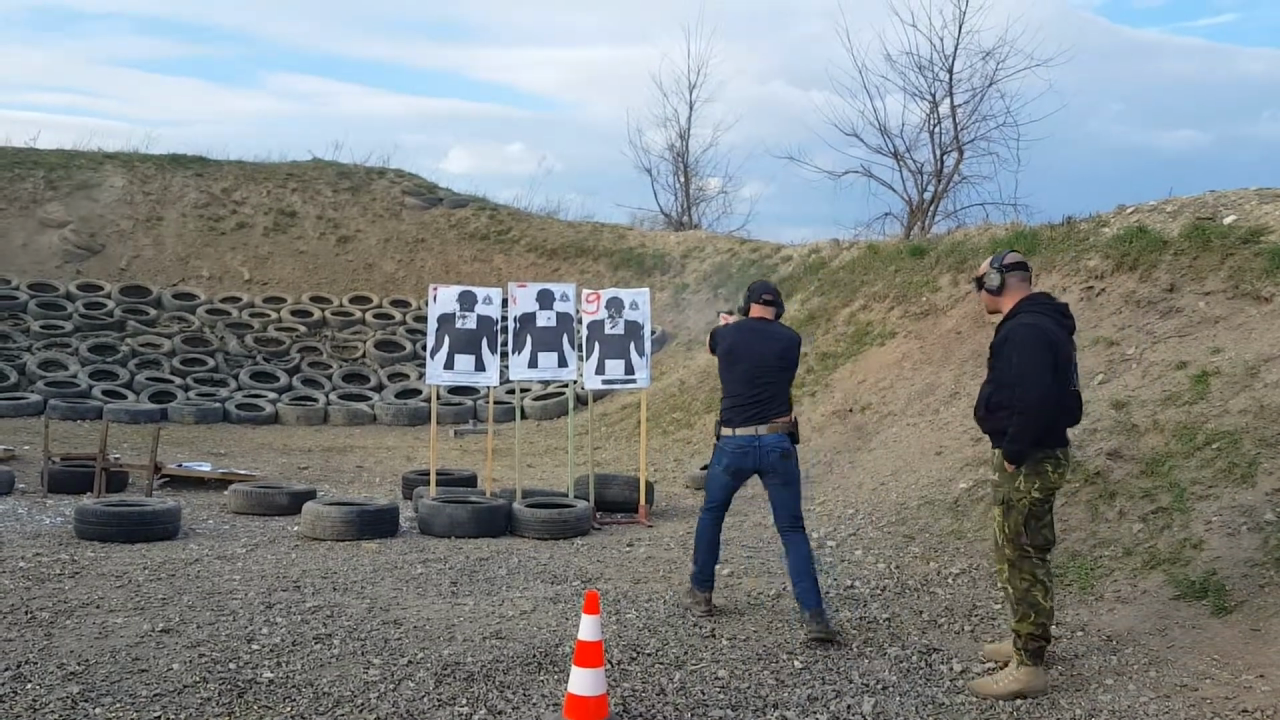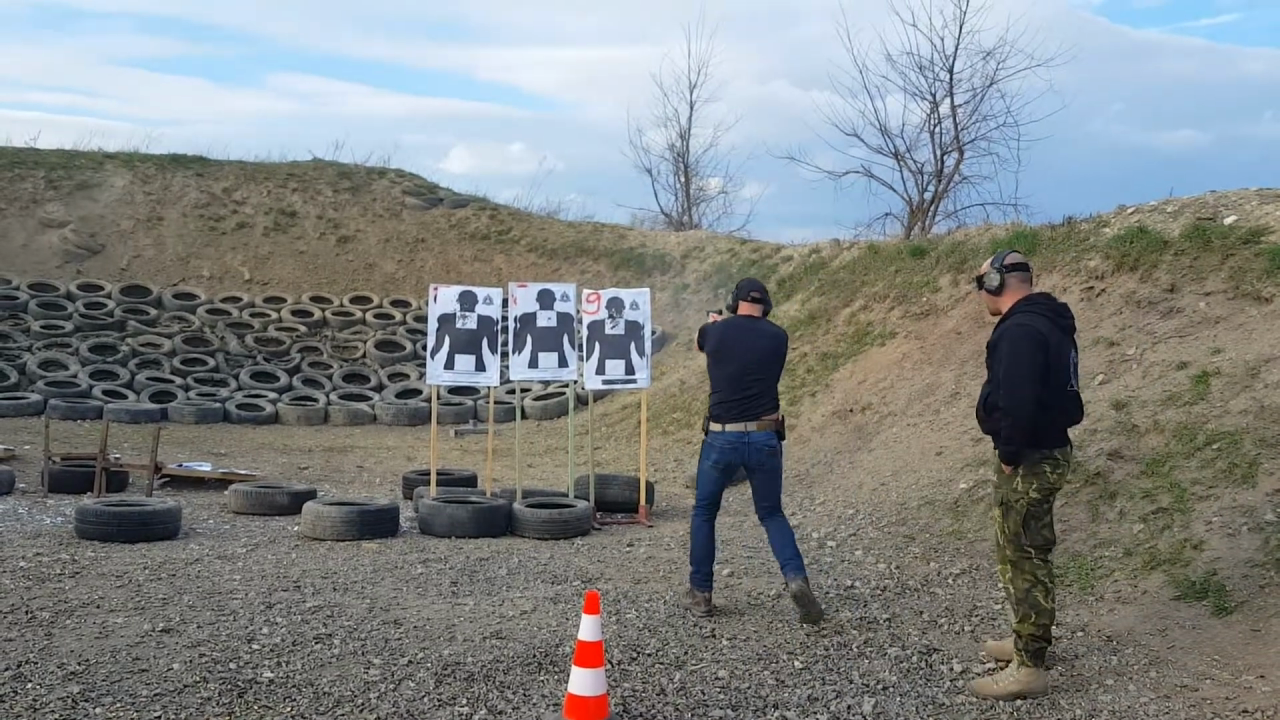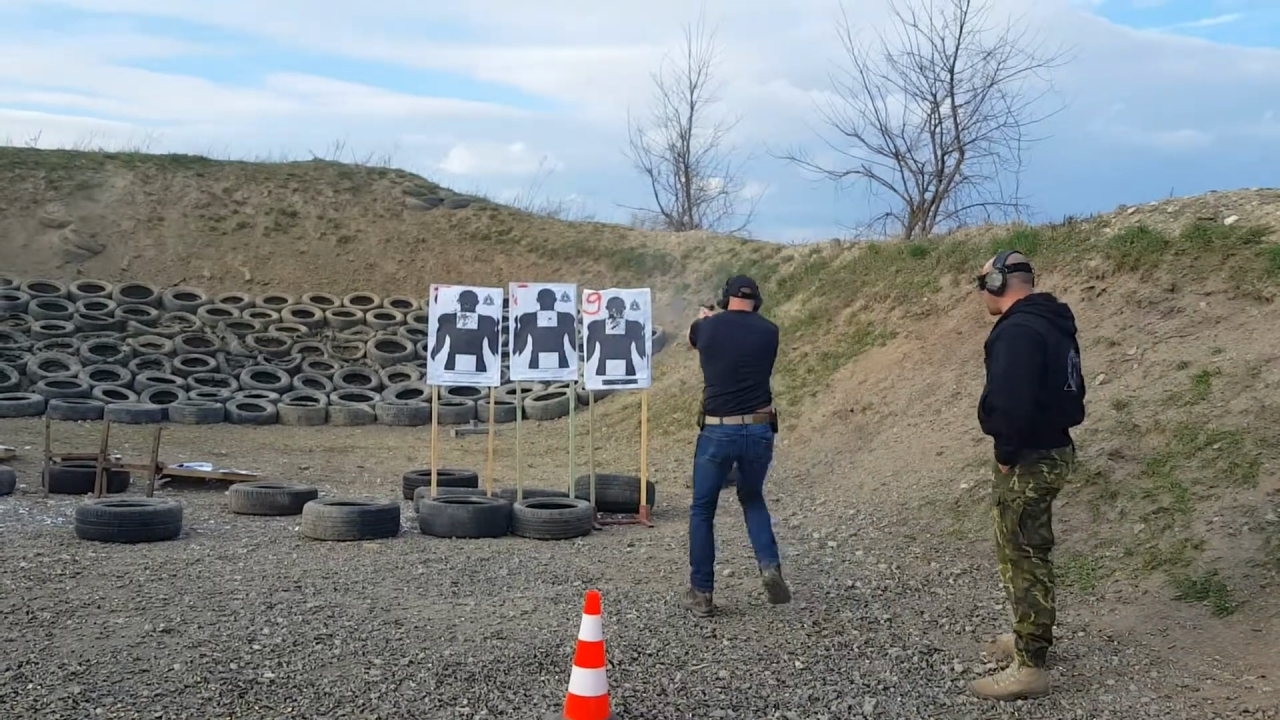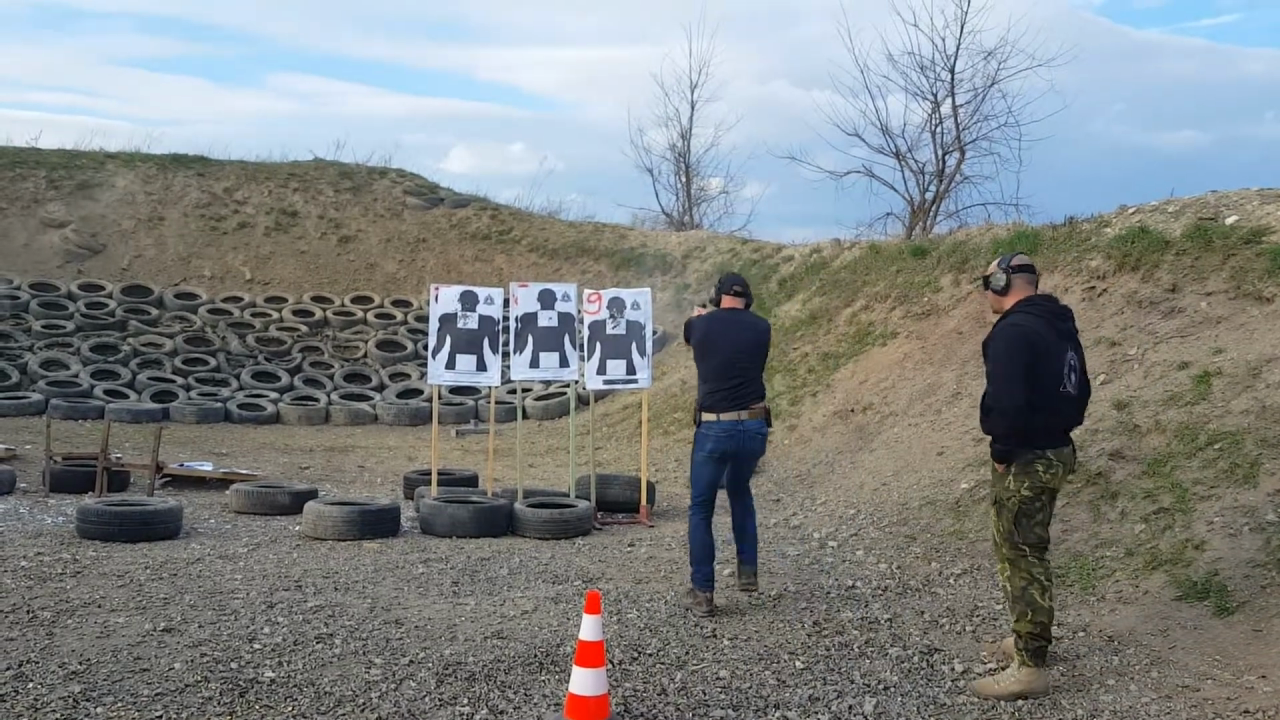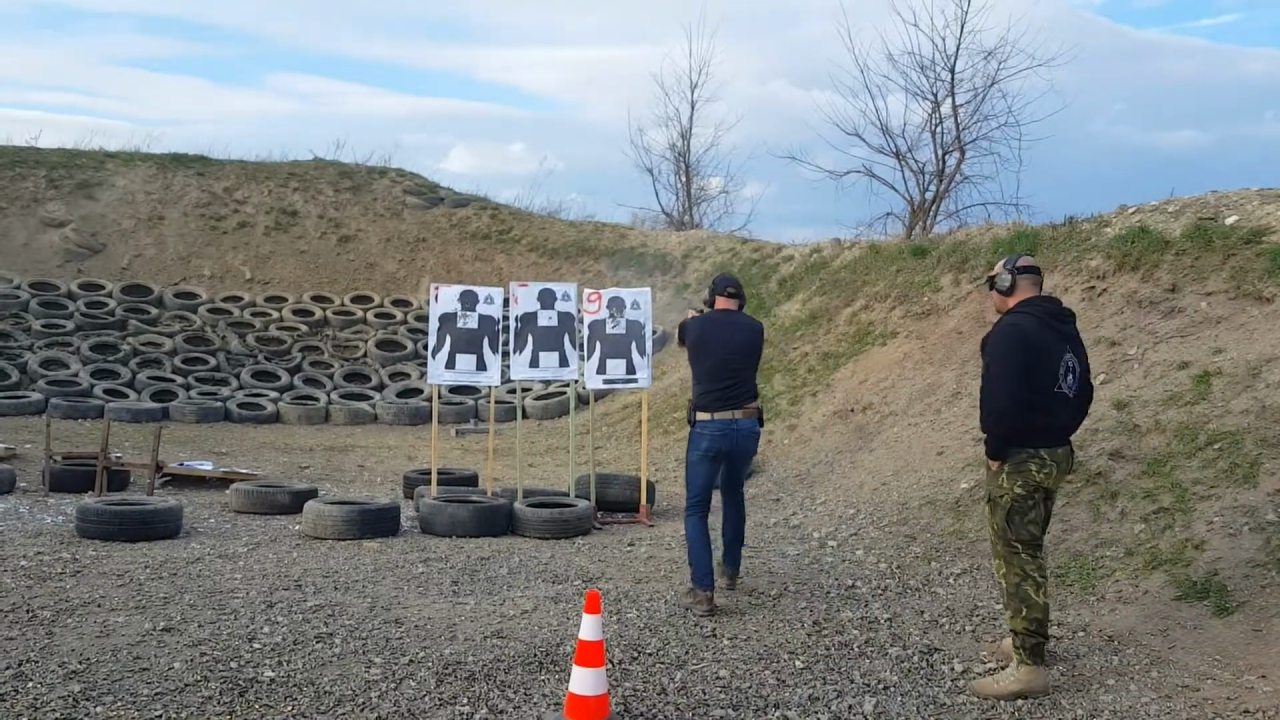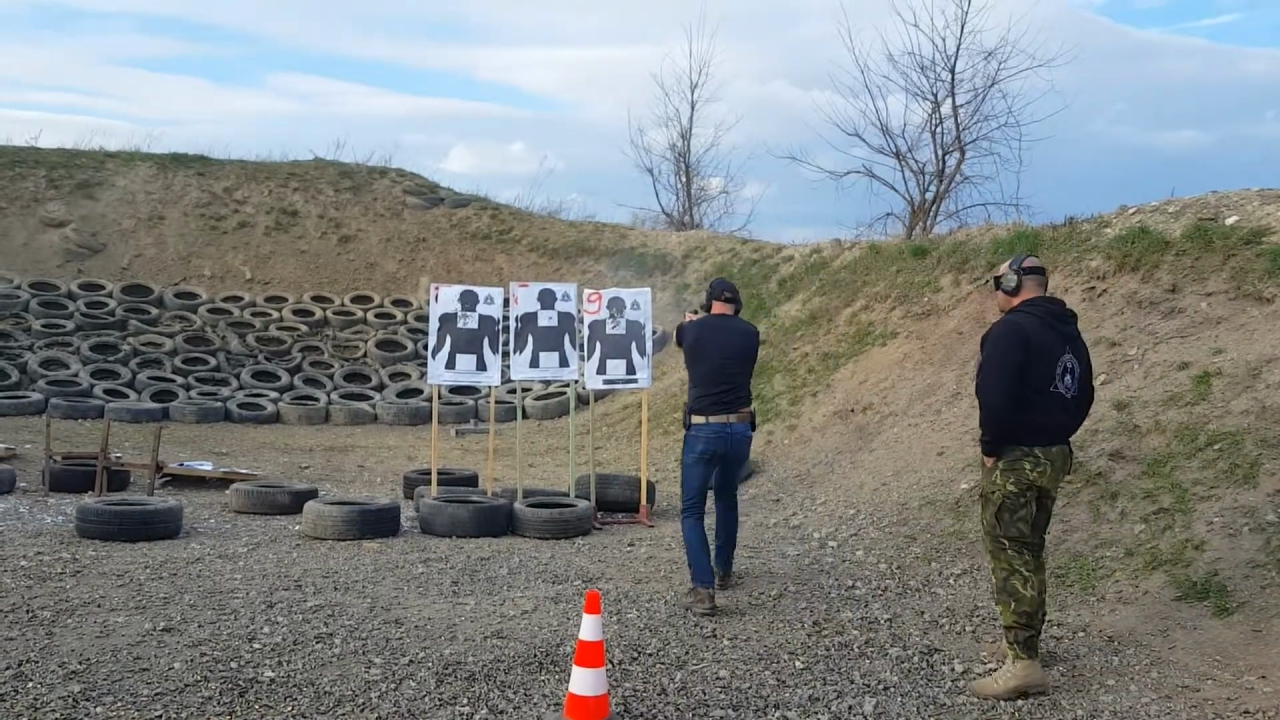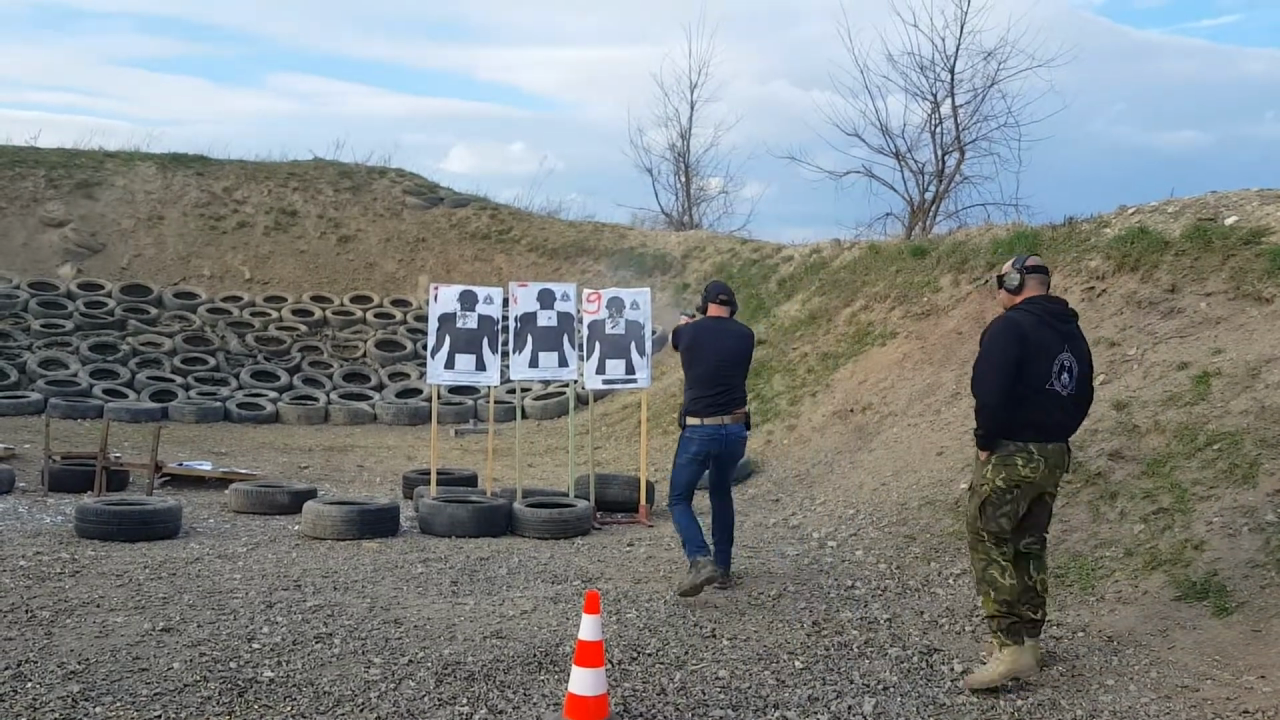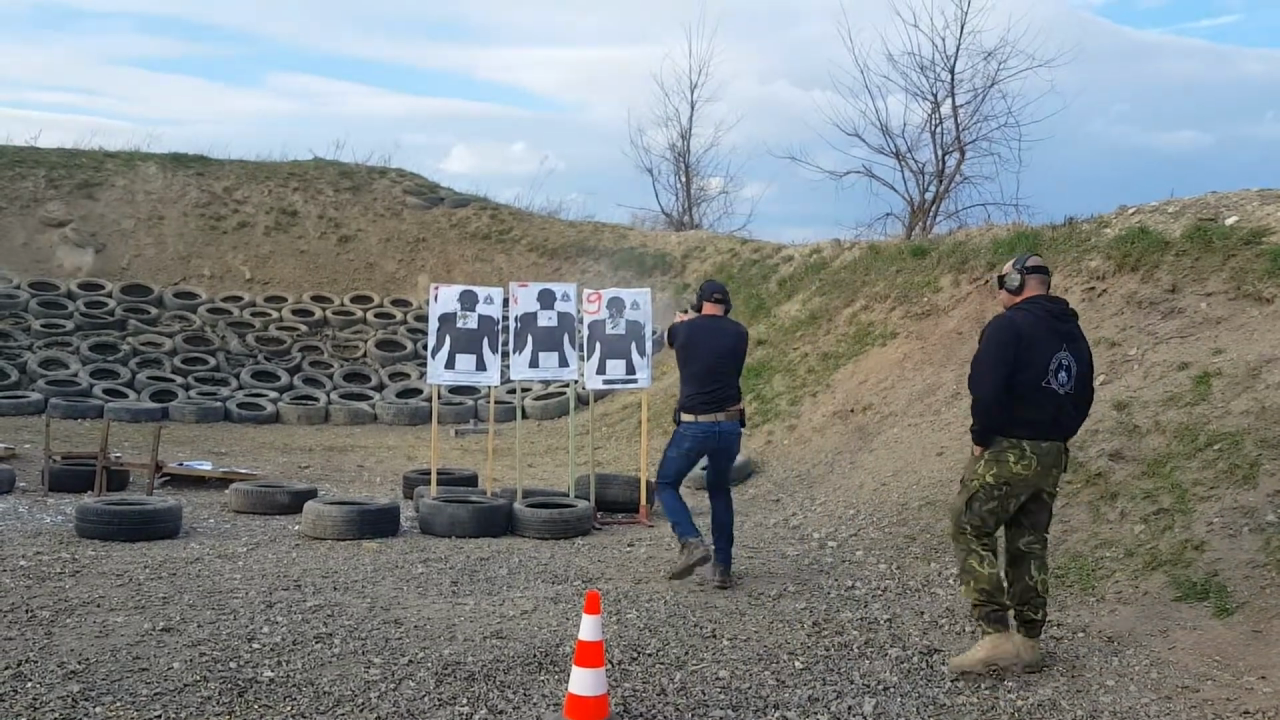
dt=0.1s
person 1, frame 1
left shoulder: (1023, 330)
right shoulder: (1047, 323)
left elbow: (1029, 402)
left wrist: (1012, 453)
left hip: (1028, 461)
right hip: (1043, 454)
left knee: (1022, 559)
right knee: (1025, 555)
left ankle: (1029, 667)
right ankle: (1025, 644)
person 1, frame 2
left shoulder: (1019, 331)
right shoulder: (1048, 323)
left elbow: (1020, 402)
left wrist: (1009, 455)
left hip: (1028, 461)
right hip: (1046, 453)
left knee: (1024, 560)
right knee: (1026, 555)
left ankle: (1030, 668)
right ankle: (1027, 644)
person 1, frame 3
left shoulder: (1015, 331)
right shoulder: (1057, 326)
left elbow: (1013, 403)
right elbow: (1071, 391)
left wrist: (1005, 454)
left hip: (1027, 461)
right hip: (1053, 453)
left knee: (1023, 559)
right knee: (1030, 554)
left ankle: (1029, 668)
right ankle: (1027, 642)
person 1, frame 4
left shoulder: (1013, 330)
right shoulder: (1059, 327)
left elbow: (1007, 402)
right elbow: (1079, 391)
left wrist: (1001, 453)
left hip: (1024, 460)
right hip: (1054, 453)
left knee: (1020, 559)
right knee: (1029, 554)
left ankle: (1030, 668)
right ankle: (1029, 643)
person 1, frame 5
left shoulder: (1011, 330)
right shoulder: (1066, 331)
left elbow: (998, 399)
right elbow: (1082, 394)
left wrist: (995, 450)
left hip: (1019, 460)
right hip: (1055, 456)
left knee: (1016, 558)
right knee: (1028, 551)
left ankle: (1027, 668)
right ankle: (1025, 643)
person 1, frame 6
left shoulder: (1010, 329)
right shoulder: (1069, 332)
left elbow: (994, 396)
right elbow: (1083, 396)
left wrist: (990, 446)
left hip: (1014, 458)
right hip: (1053, 456)
left knee: (1008, 554)
right knee: (1030, 551)
left ankle: (1023, 664)
right ankle: (1025, 643)
person 1, frame 7
left shoulder: (1010, 327)
right shoulder: (1072, 333)
left elbow: (988, 391)
right elbow: (1082, 397)
left wrist: (985, 441)
left hip: (1011, 454)
right hip: (1052, 455)
left knee: (989, 544)
right knee: (1029, 548)
left ankle: (1012, 650)
right ankle: (1027, 641)
person 1, frame 8
left shoulder: (1008, 325)
right shoulder: (1074, 334)
left elbow: (985, 387)
right elbow: (1083, 398)
left wrist: (980, 437)
left hip: (1006, 451)
right hip: (1050, 454)
left knee: (971, 533)
right knee: (1029, 547)
left ankle: (995, 636)
right ankle: (1027, 642)
person 2, frame 1
left shoulder: (725, 335)
right shoulder: (791, 340)
left hip: (734, 443)
right hip: (778, 442)
left knee: (711, 515)
right knee: (792, 529)
left ankle: (700, 594)
right ankle: (813, 615)
person 2, frame 2
left shoulder: (713, 331)
right shoulder: (778, 337)
left hip: (722, 439)
right hip: (764, 438)
left knee: (704, 513)
right knee: (771, 514)
left ankle: (700, 593)
right ankle: (796, 579)
person 2, frame 3
left shoulder: (706, 327)
right shoulder: (769, 331)
left hip: (718, 432)
right hip: (759, 431)
left knee: (702, 510)
right knee: (753, 501)
left ankle: (701, 593)
right ankle: (770, 569)
person 2, frame 4
left shoulder: (700, 325)
right shoulder: (761, 328)
left hip: (714, 429)
right hip: (754, 427)
left knee: (701, 509)
right knee: (739, 492)
left ankle: (702, 592)
right ankle: (747, 570)
person 2, frame 5
left shoulder: (694, 326)
right shoulder: (754, 328)
left hip: (708, 428)
right hip: (747, 426)
left knee: (696, 509)
right knee: (732, 493)
left ankle: (702, 591)
right ankle: (730, 569)
person 2, frame 6
left shoulder: (691, 330)
right shoulder: (750, 333)
left hip: (703, 431)
right hip: (740, 429)
left knee: (692, 511)
right knee: (726, 496)
left ankle: (703, 588)
right ankle: (722, 571)
person 2, frame 7
left shoulder: (688, 332)
right shoulder: (745, 335)
left hip: (698, 431)
right hip: (735, 430)
left knee: (679, 499)
right knee: (721, 493)
left ankle: (701, 561)
right ankle: (722, 569)
person 2, frame 8
left shoulder: (682, 330)
right shoulder: (739, 334)
left hip: (693, 427)
right hip: (730, 426)
left knee: (665, 485)
right knee: (720, 491)
left ankle: (693, 543)
right ankle: (722, 568)
